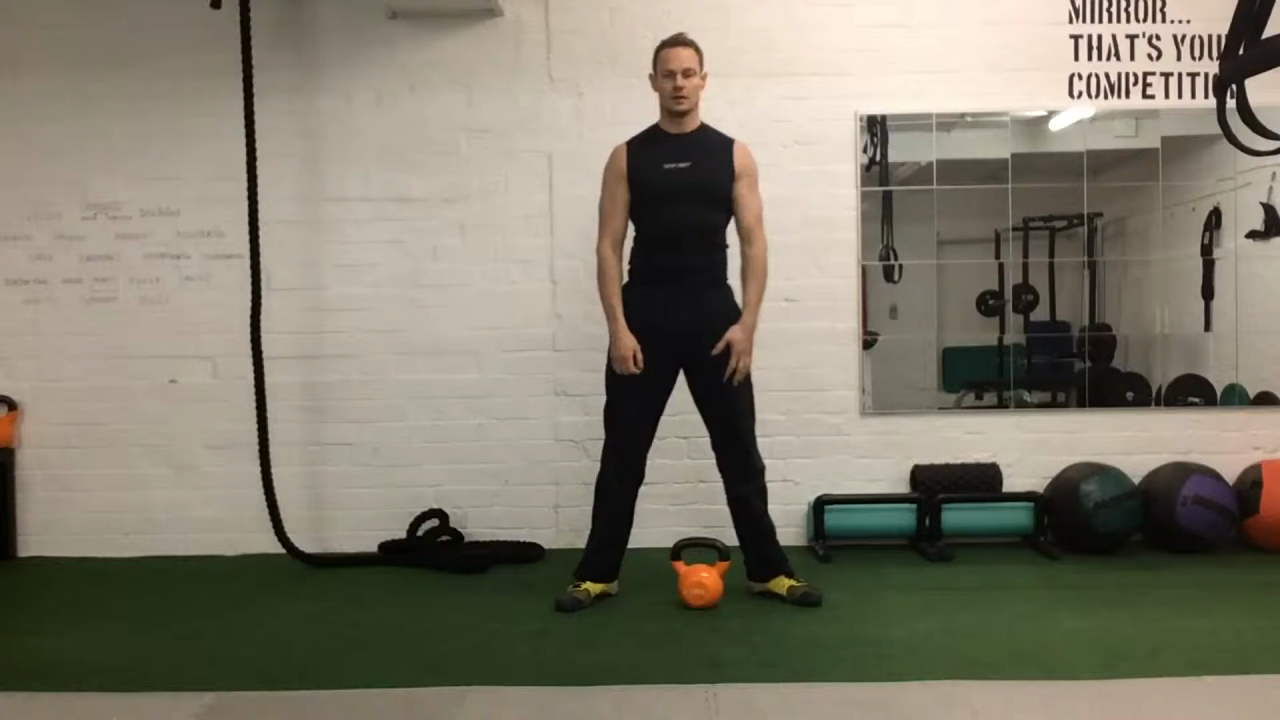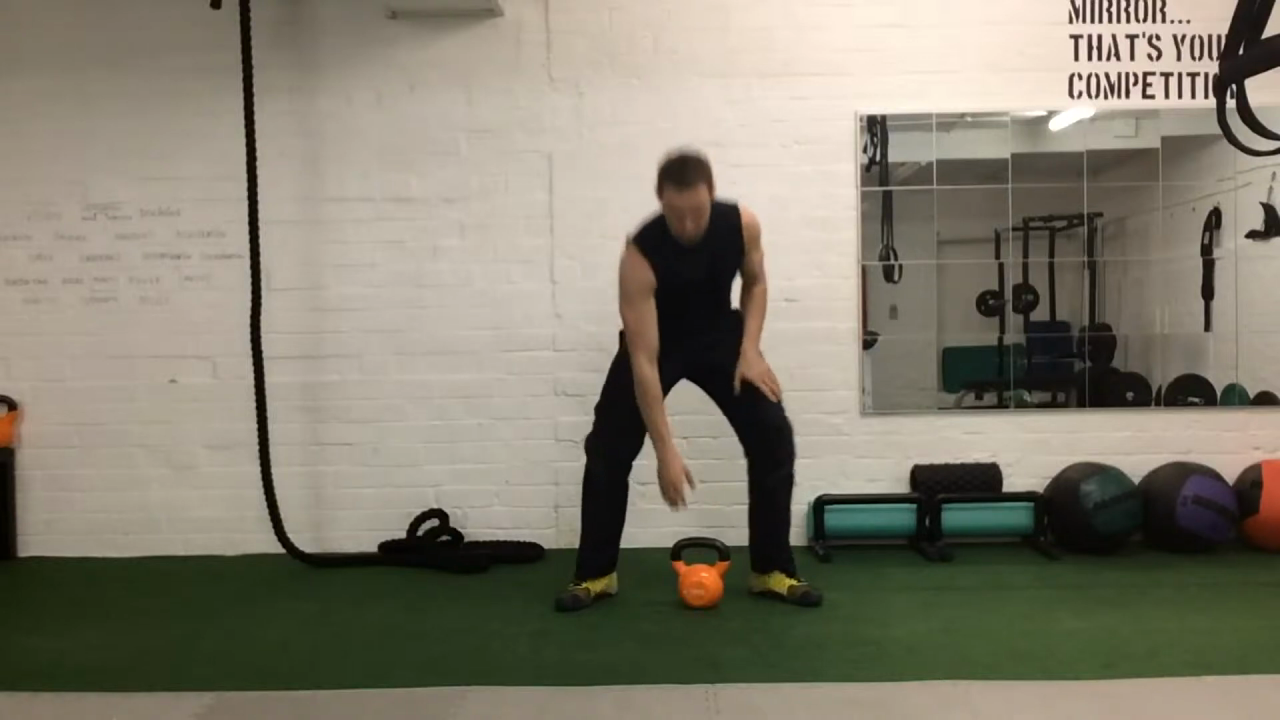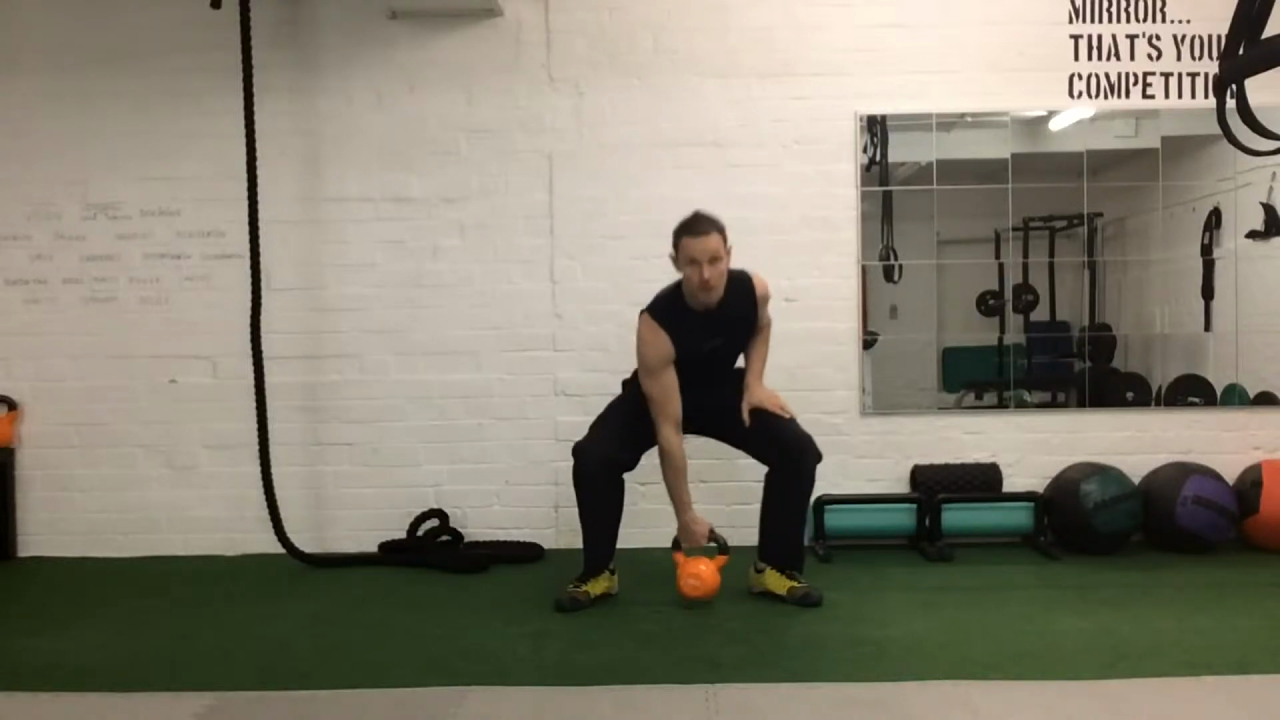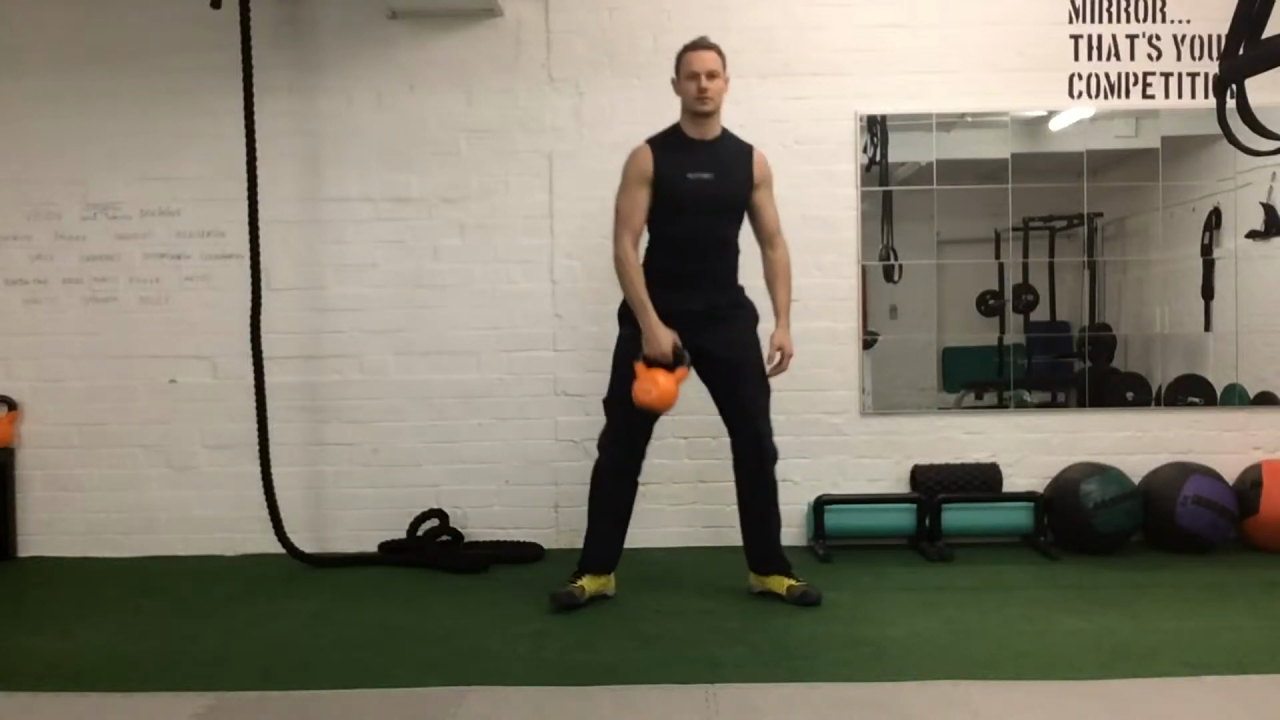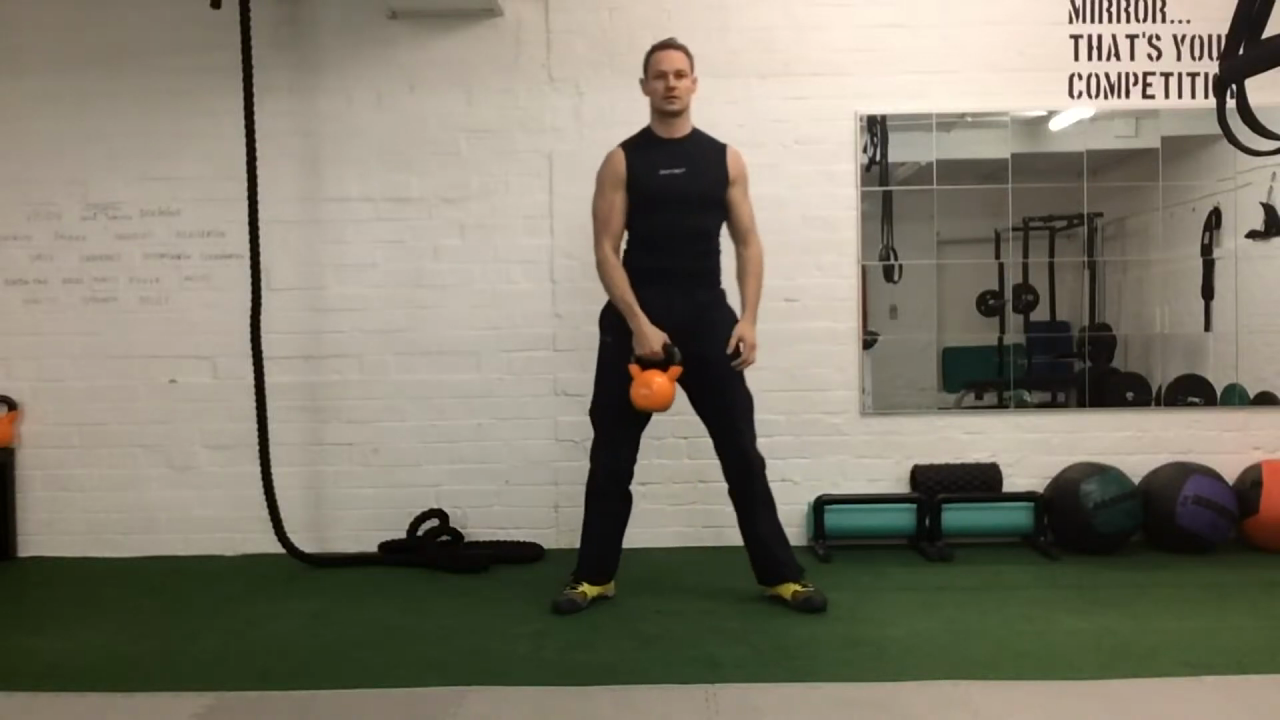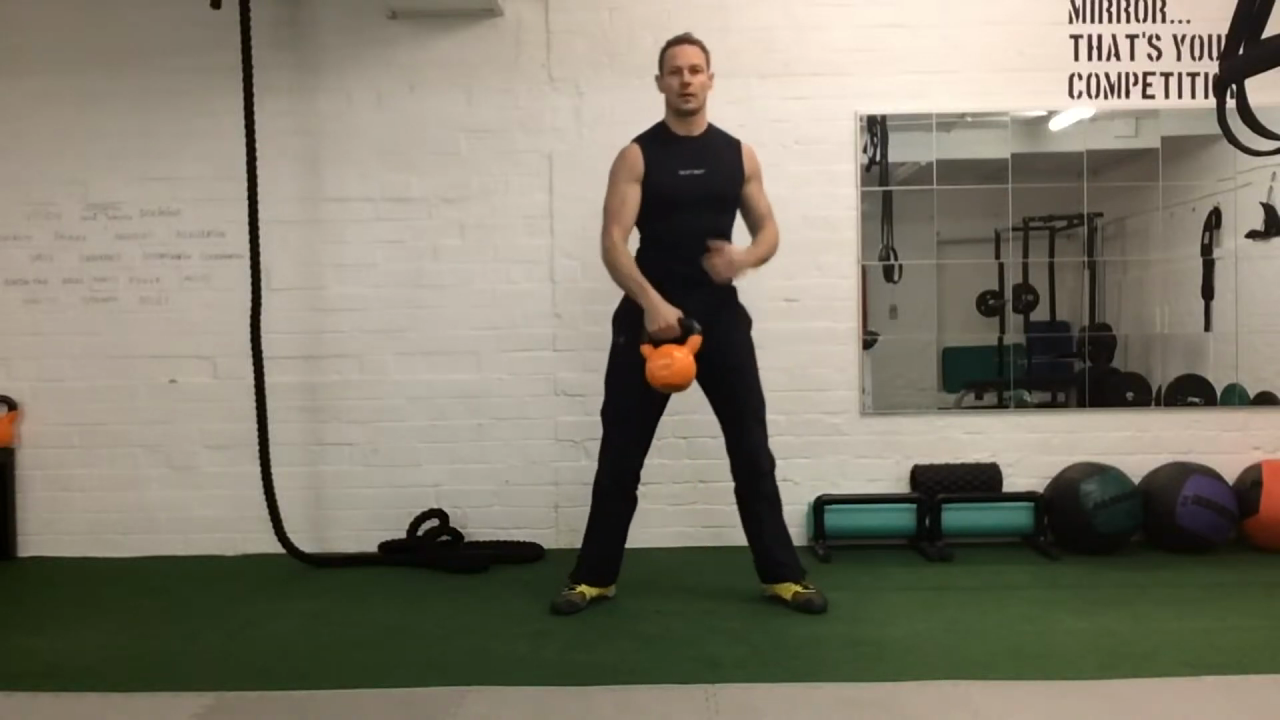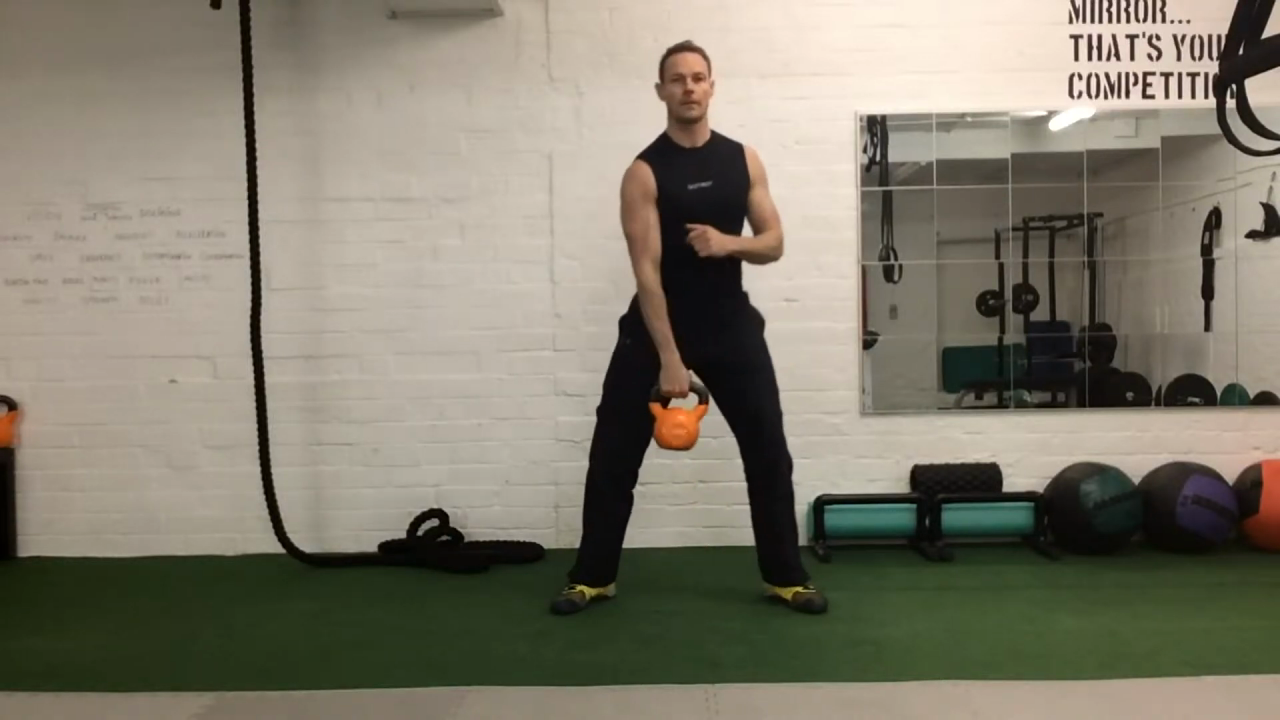
dt=0.5s
person 1, frame 1
left shoulder: (733, 155)
right shoulder: (627, 157)
left elbow: (754, 243)
right elbow: (608, 247)
left wrist: (747, 323)
right wrist: (618, 326)
left hip: (715, 318)
right hip: (645, 320)
left knee: (739, 452)
right knee: (623, 454)
left ankle: (767, 571)
right ankle: (597, 574)
person 1, frame 2
left shoulder: (742, 225)
right shoulder: (640, 256)
left elbow: (754, 281)
right elbow: (643, 362)
left wrist: (749, 349)
right wrist: (666, 453)
left hip: (720, 337)
right hip: (656, 342)
left knee: (774, 439)
right knee: (607, 447)
left ankle: (771, 567)
right ankle: (597, 571)
person 1, frame 3
left shoulder: (753, 290)
right shoulder: (657, 325)
right elbow: (668, 433)
left wrist: (753, 383)
right wrist: (686, 516)
left hip: (724, 391)
right hip: (657, 396)
left knee: (798, 452)
right knee: (593, 459)
left ankle: (775, 568)
right ankle: (598, 573)
person 1, frame 4
left shoulder: (750, 160)
right shoulder: (648, 157)
left elbow: (773, 242)
right elbow: (625, 245)
left wrist: (782, 322)
right wrist: (649, 325)
left hip: (727, 314)
right hip: (656, 316)
left knee: (755, 445)
right knee: (622, 443)
left ankle: (769, 570)
right ankle: (597, 571)
person 1, frame 5
left shoulder: (724, 158)
right shoulder: (622, 160)
left elbow: (747, 241)
right elbow: (606, 250)
left wrist: (748, 319)
right wrist: (639, 324)
left hip: (708, 317)
right hip: (636, 321)
left knee: (741, 452)
right knee: (611, 456)
left ankle: (780, 575)
right ankle: (594, 575)
person 1, frame 6
left shoulder: (738, 154)
right shoulder: (637, 156)
left elbow: (768, 230)
right elbow: (613, 242)
left wrist: (745, 257)
right wrist: (652, 304)
left hip: (719, 315)
right hip: (650, 315)
left knee: (751, 450)
right knee: (620, 454)
left ankle: (782, 575)
right ankle: (594, 577)
person 1, frame 7
left shoulder: (743, 159)
right shoulder: (644, 172)
left elbow: (774, 243)
right elbow: (646, 270)
left wrist: (730, 242)
right wrist: (669, 360)
left hip: (730, 320)
right hip: (658, 322)
left knee: (769, 452)
right knee: (612, 454)
left ankle: (785, 576)
right ankle: (593, 577)
